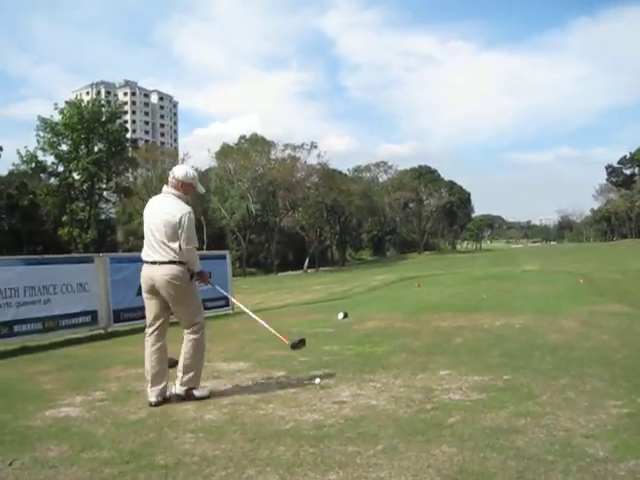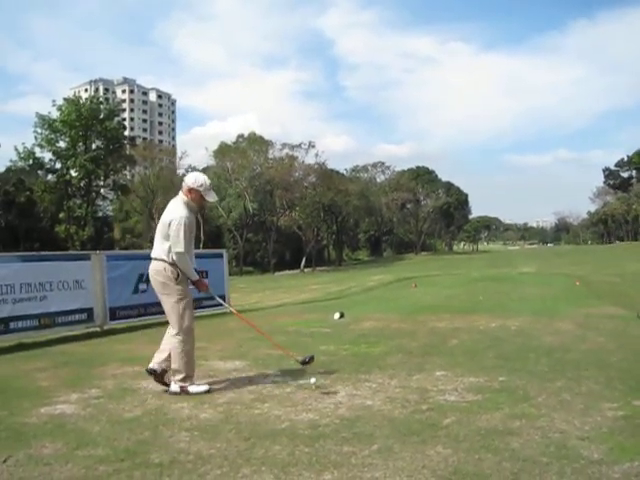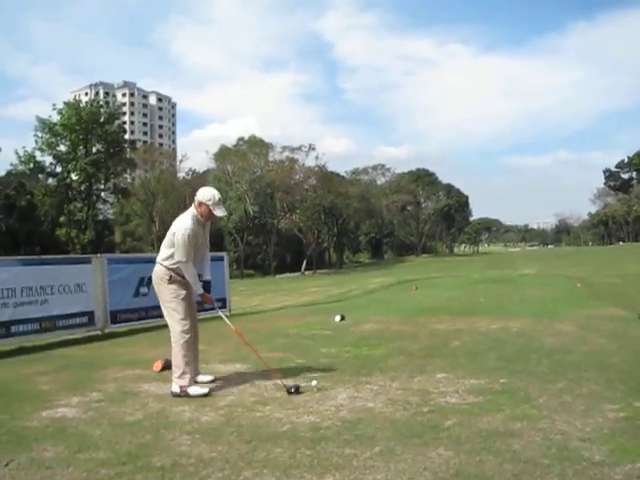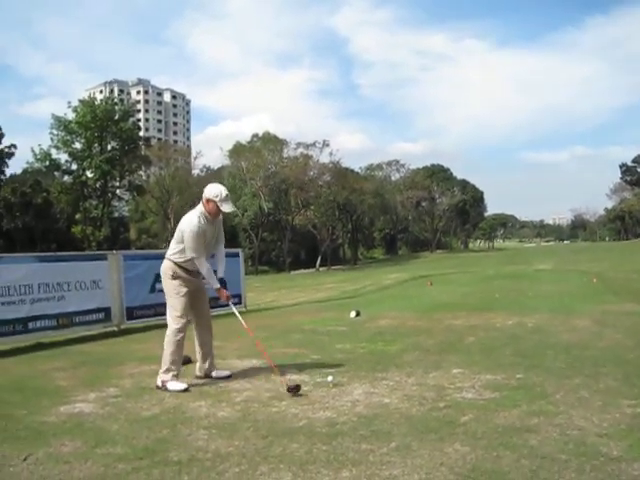
dt=0.4s
person 1, frame 1
left shoulder: (152, 204)
right shoulder: (183, 211)
right elbow: (188, 249)
right wrist: (198, 271)
left hip: (148, 271)
right hip: (174, 273)
left knee: (154, 333)
right knee: (194, 327)
left ankle: (156, 392)
right ankle: (185, 385)
person 1, frame 2
left shoulder: (180, 206)
right shoulder: (182, 215)
right elbow: (180, 254)
left wrist: (192, 273)
right wrist: (195, 278)
left hip: (162, 269)
right hip: (168, 272)
left knee: (179, 324)
right knee: (183, 327)
left ankle: (159, 365)
right ankle: (181, 382)
person 1, frame 3
left shoulder: (203, 222)
right shoulder: (185, 227)
left elbow: (203, 252)
right elbow: (185, 263)
left wrist: (206, 281)
right wrist: (201, 292)
left hip: (180, 277)
right hip: (167, 277)
left knee: (191, 325)
right knee: (181, 327)
left ankle: (190, 373)
right ankle: (181, 383)
person 1, frame 4
left shoulder: (215, 218)
right shoulder: (193, 223)
left elbow: (219, 247)
right elbow: (199, 259)
left wrist: (221, 278)
right wrist: (217, 287)
left hip: (193, 273)
right hip: (175, 272)
left knee: (203, 321)
right knee: (178, 323)
left ankle: (205, 368)
right ankle: (166, 377)
